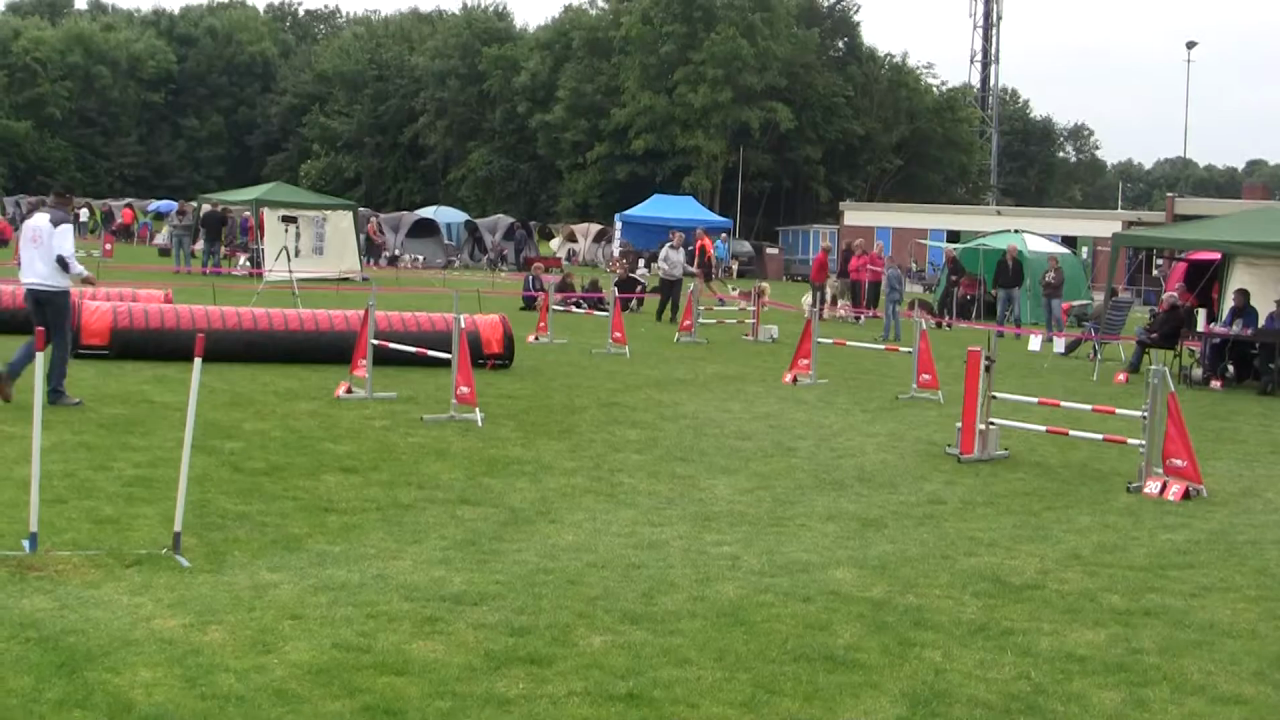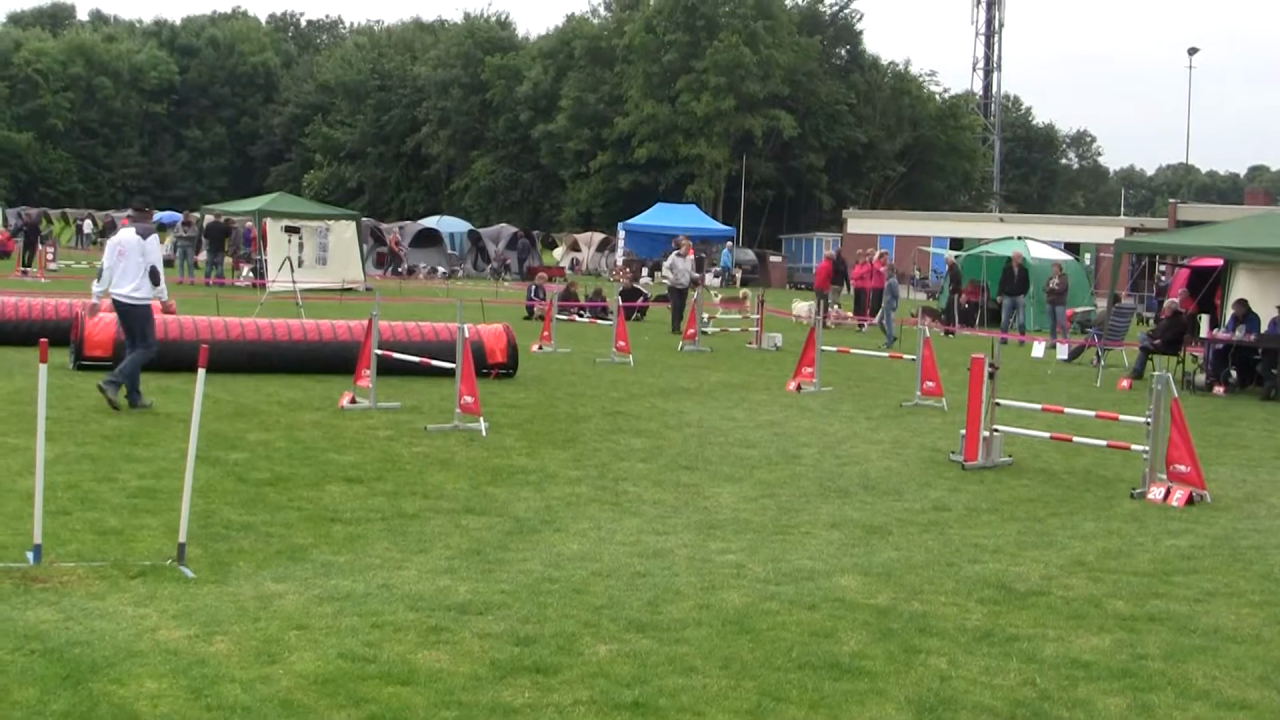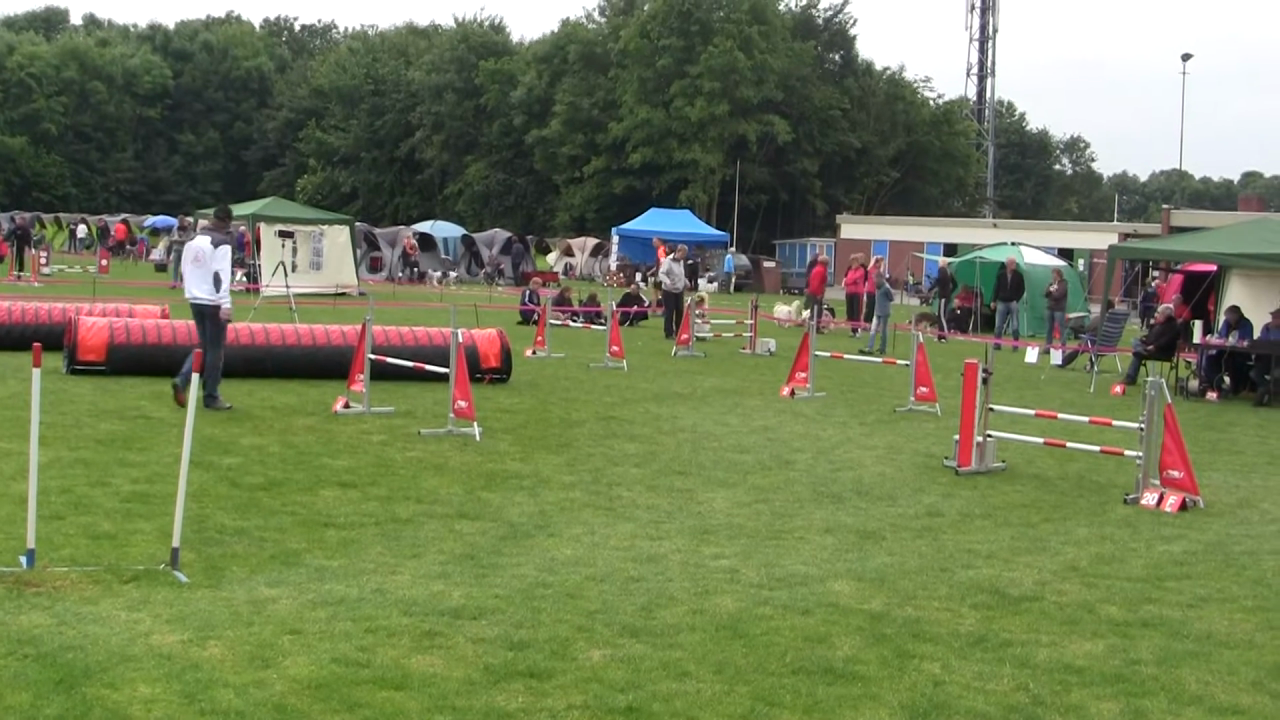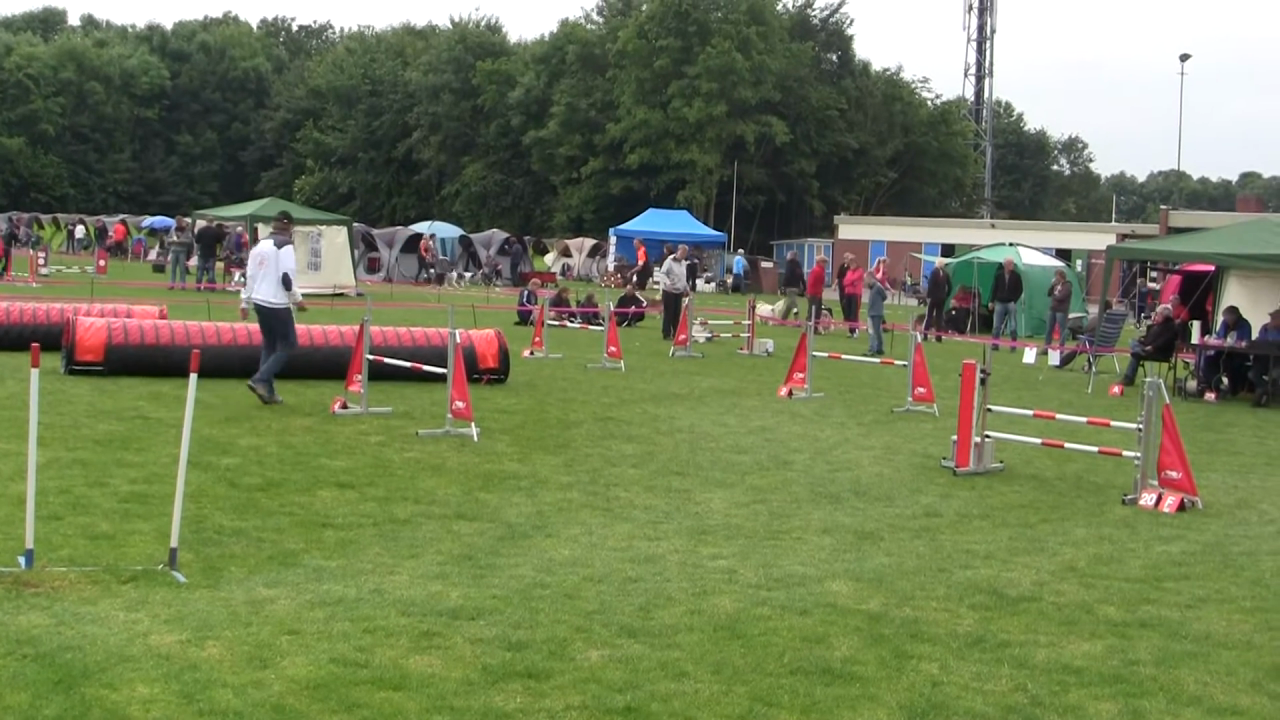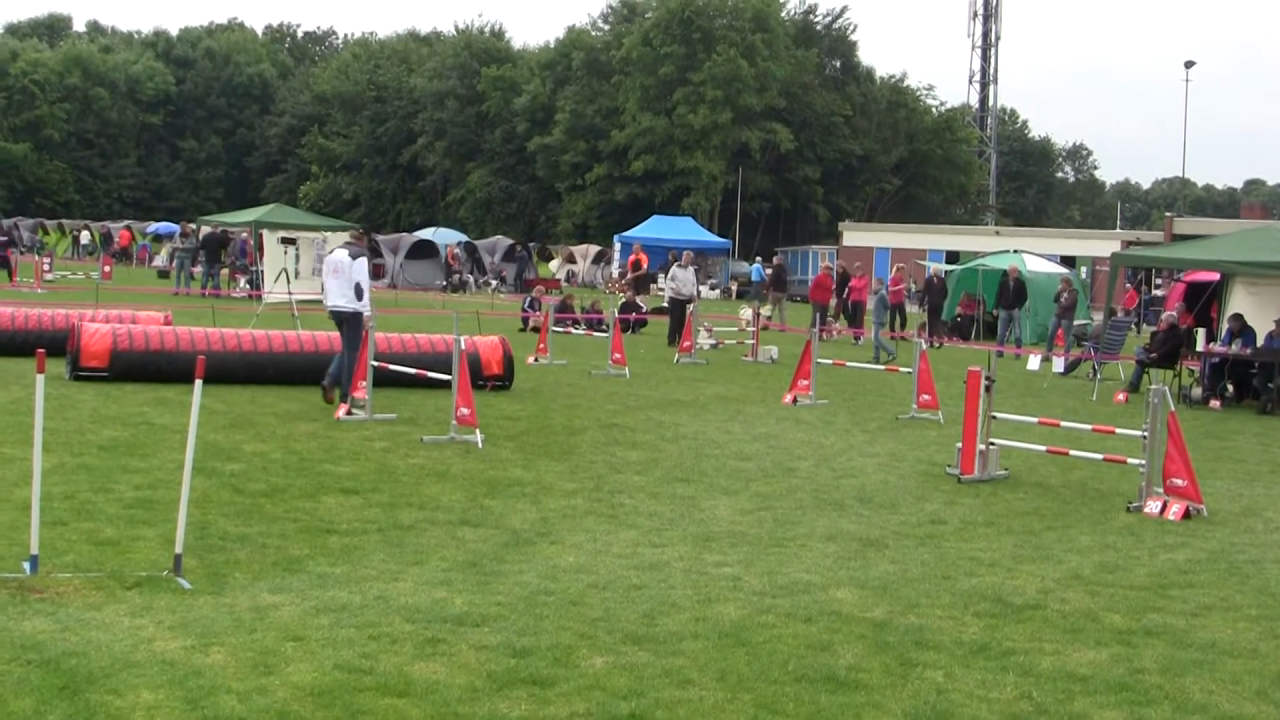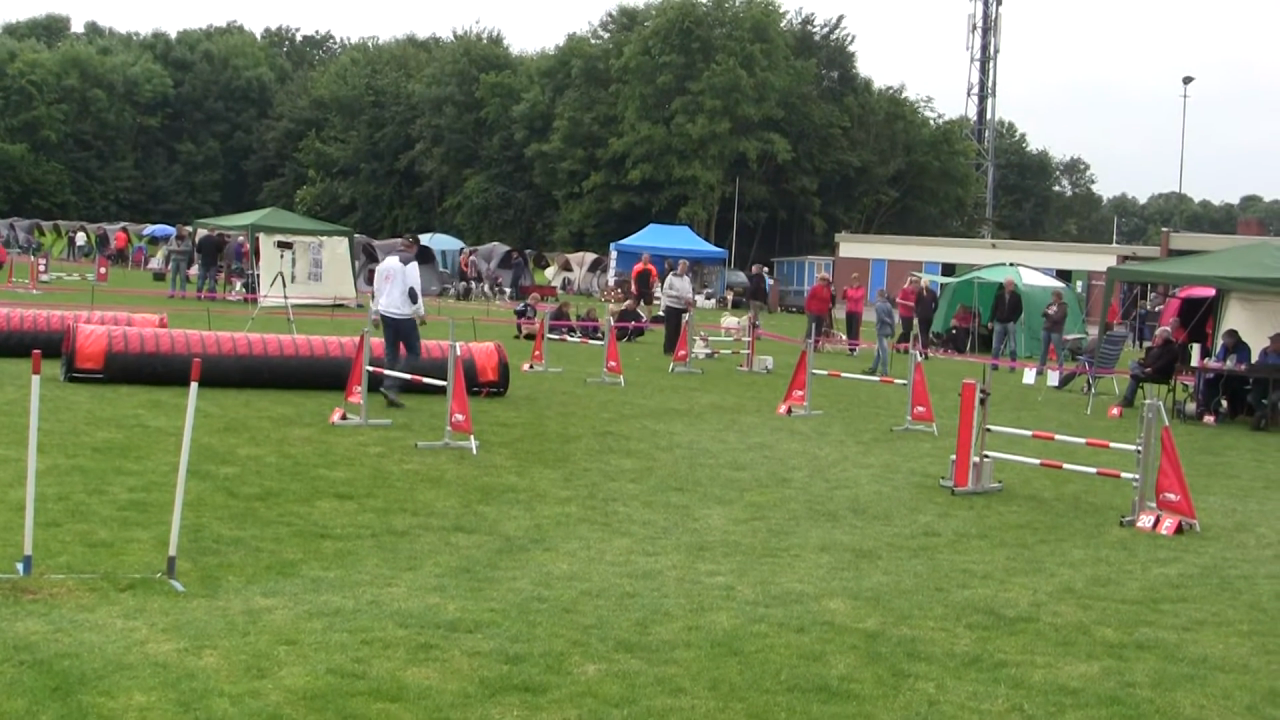
dt=0.5s
person 1, frame 1
left shoulder: (31, 219)
right shoulder: (63, 221)
left elbow: (22, 254)
right elbow: (63, 257)
right wrist: (83, 274)
left hip: (31, 287)
right hip: (54, 288)
right knee: (61, 341)
right ankle: (56, 392)
person 1, frame 2
left shoulder: (116, 236)
right shoulder: (148, 234)
left elbow: (104, 269)
right elbow: (154, 268)
left wrist: (96, 297)
right wrist: (164, 298)
left hip: (119, 298)
right hip: (140, 301)
left knee: (132, 346)
right knee: (147, 347)
left ankle: (135, 396)
right ankle: (112, 383)
person 1, frame 3
left shoulder: (192, 240)
right shoulder: (222, 243)
left elbow: (184, 271)
right elbow: (221, 274)
right wrist: (225, 305)
left hip: (194, 300)
right hip: (213, 303)
left knee: (205, 346)
right knee: (215, 349)
left ankle: (182, 381)
right ankle: (211, 397)
person 1, frame 4
left shoulder: (258, 245)
right shoulder: (285, 244)
left elbow: (249, 276)
right elbow: (287, 275)
left wrist: (244, 302)
right wrist: (297, 299)
left hip: (259, 302)
right hip: (279, 304)
left knee: (269, 346)
right knee: (287, 347)
left ankle: (268, 392)
right ankle: (259, 380)
person 1, frame 5
left shoulder: (332, 253)
right shoulder: (359, 255)
left elbow: (325, 282)
right elbow: (360, 285)
left wrist: (328, 304)
right wrist: (366, 313)
left hip: (334, 308)
right hip: (352, 310)
left knee: (347, 349)
right knee: (352, 353)
left ankle: (330, 381)
right ankle: (345, 397)
person 1, frame 6
left shoulder: (384, 261)
right shoulder: (409, 261)
left elbow: (376, 289)
right elbow: (413, 289)
left wrist: (374, 313)
right wrist: (420, 312)
left hip: (385, 314)
right hip: (404, 315)
left knee: (391, 355)
right knee: (413, 353)
left ankle: (392, 391)
right ankle: (390, 386)
